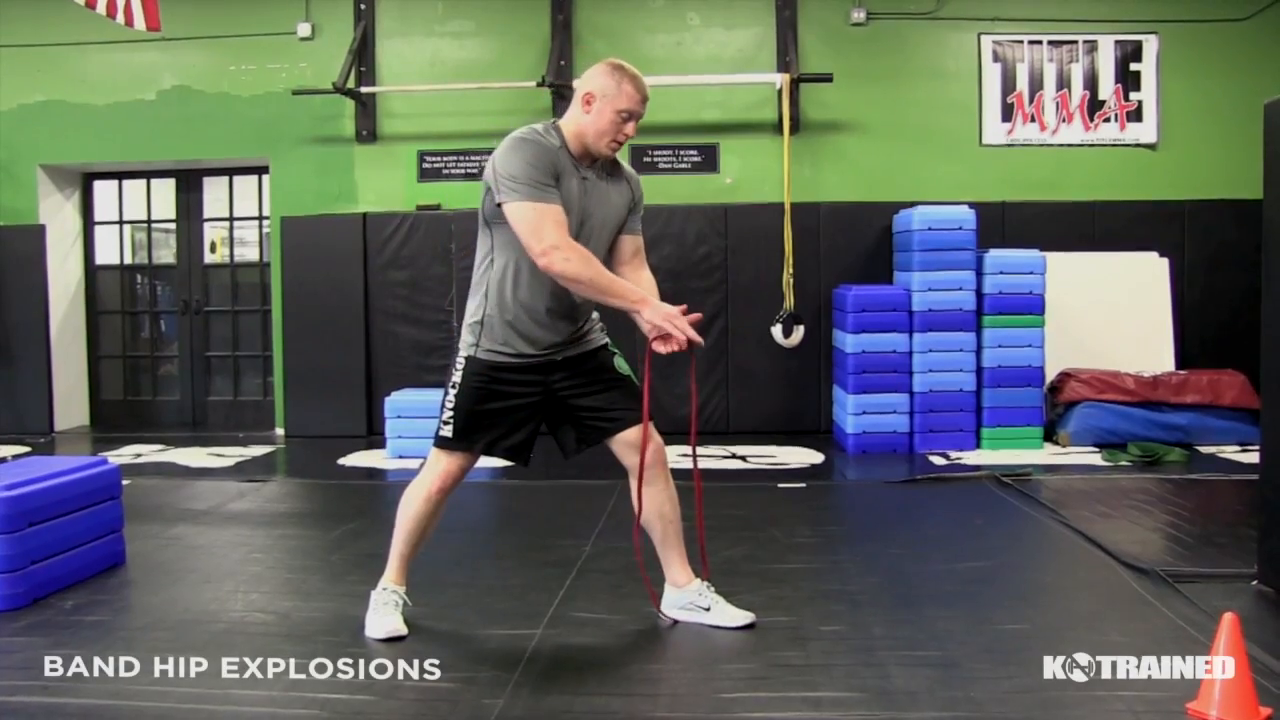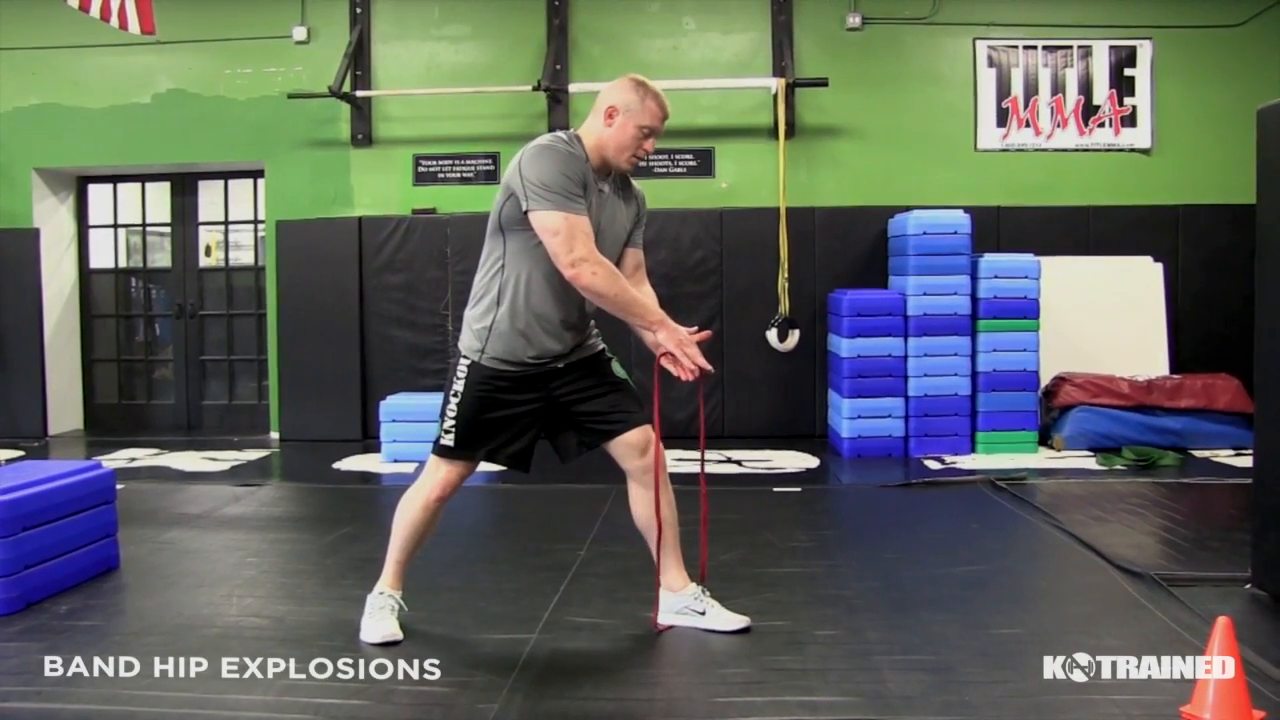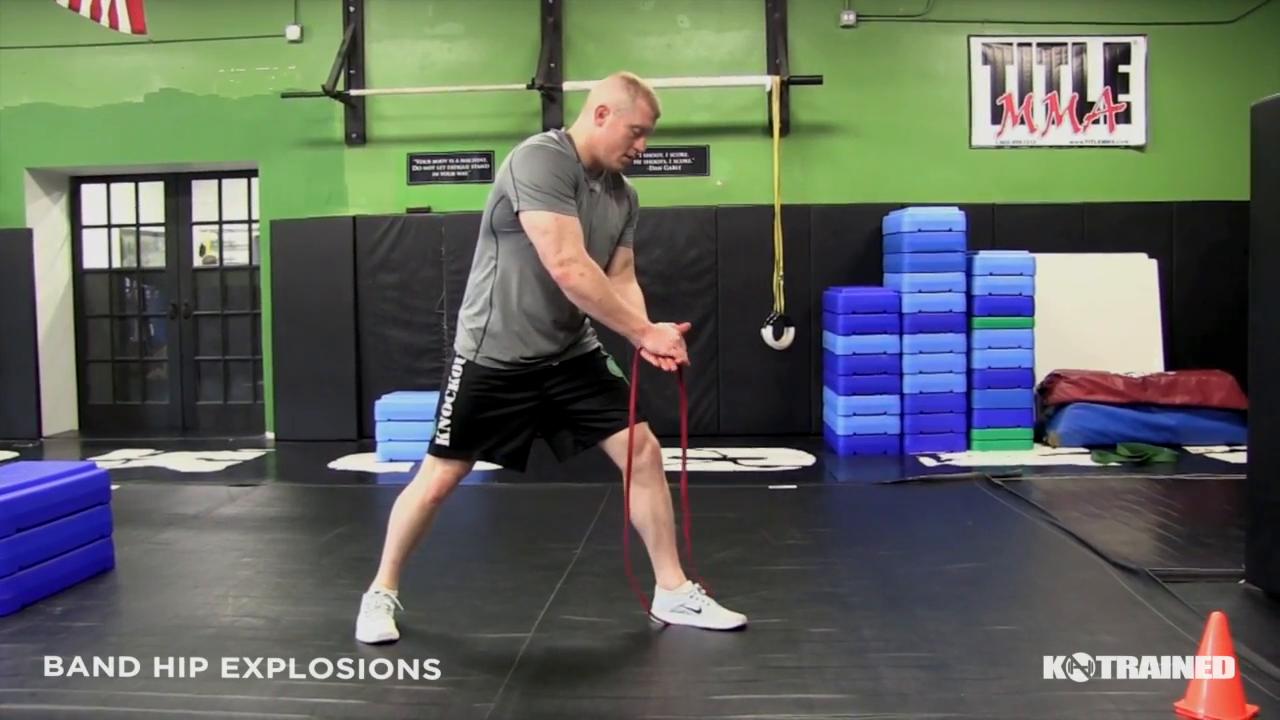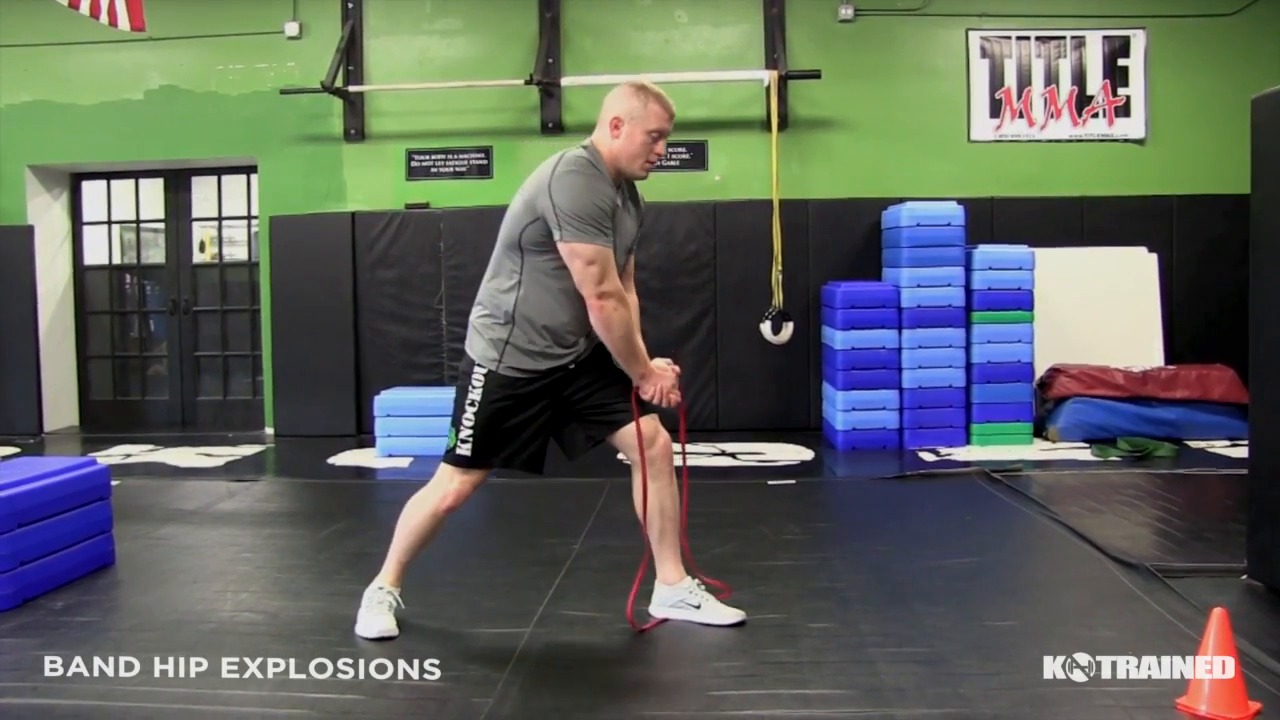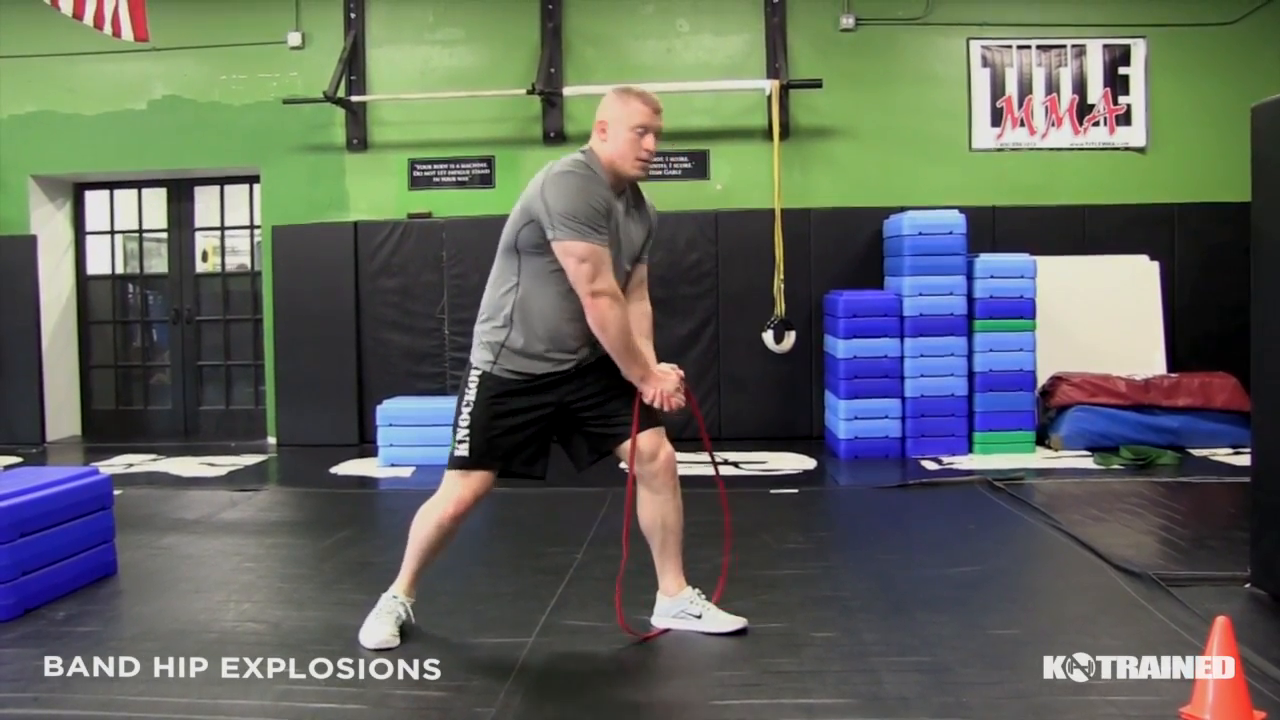
dt=1s
person 1, frame 1
left shoulder: (624, 183)
right shoulder: (524, 153)
left elbow: (630, 266)
right elbow: (551, 254)
left wrist: (652, 321)
right wrist: (644, 304)
left hip: (578, 347)
right hip: (500, 349)
left knee: (647, 452)
right knee: (443, 472)
left ankle: (682, 591)
right ankle: (390, 589)
person 1, frame 2
left shoulder: (630, 197)
right shoulder: (548, 160)
left elbow: (632, 282)
right elbow: (580, 267)
left wrist: (659, 341)
right wrist: (663, 326)
left hip: (575, 353)
right hip: (501, 356)
left knee: (645, 452)
right knee: (442, 479)
left ankle: (678, 595)
right ankle: (386, 594)
person 1, frame 3
left shoulder: (621, 195)
right shoulder: (540, 161)
left elbow: (620, 280)
right elbow: (567, 269)
left wrist: (645, 336)
right wrist: (645, 331)
left hip: (570, 352)
right hip: (496, 354)
left knee: (643, 451)
right knee: (438, 480)
left ankle: (673, 593)
right ankle: (382, 593)
person 1, frame 4
left shoulder: (626, 195)
right shoulder: (574, 181)
left elbow: (623, 292)
right elbow: (602, 300)
left wrist: (641, 366)
right wrist: (644, 373)
left hip: (577, 354)
right hip: (509, 357)
left knee: (654, 445)
right knee: (454, 487)
left ankle: (673, 589)
right ankle: (384, 589)
person 1, frame 5
left shoulder: (639, 210)
right shoulder: (570, 184)
left elbow: (634, 298)
right elbow: (599, 298)
left wrist: (650, 368)
right wrist: (645, 377)
left hip: (586, 364)
right hip: (511, 365)
left knee: (658, 458)
right knee: (460, 494)
left ankle: (675, 599)
right ankle: (398, 597)
